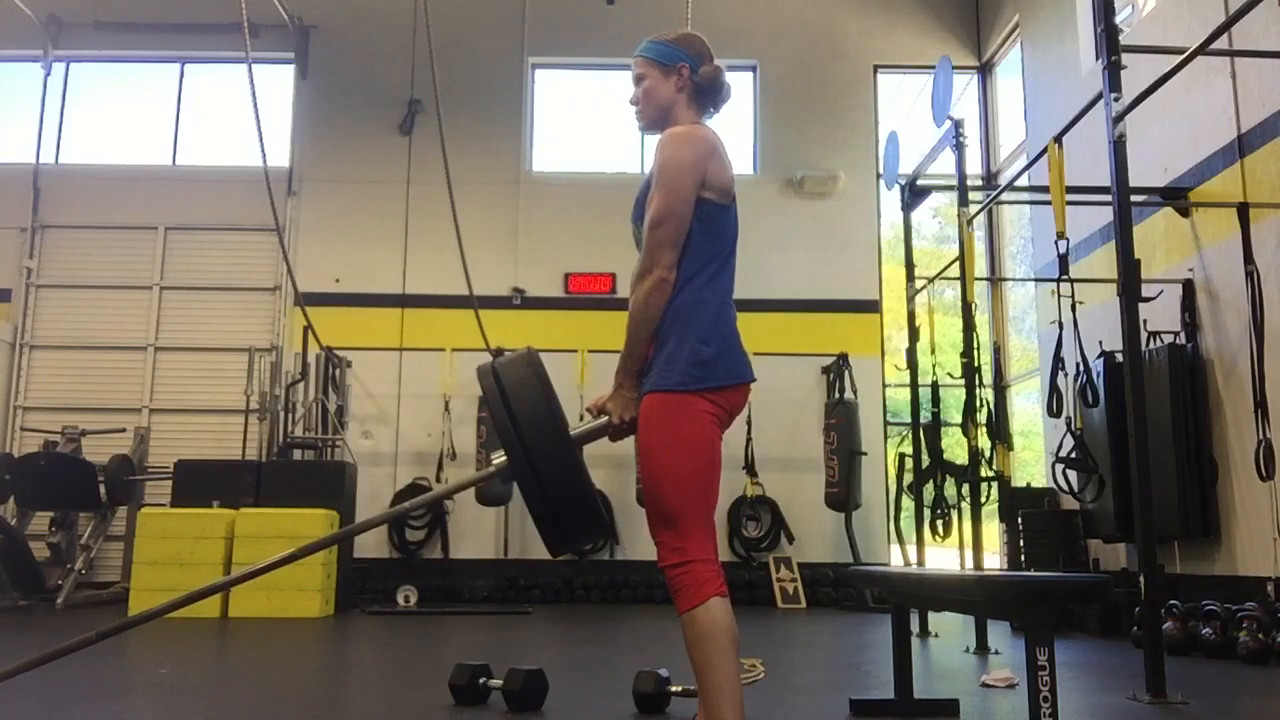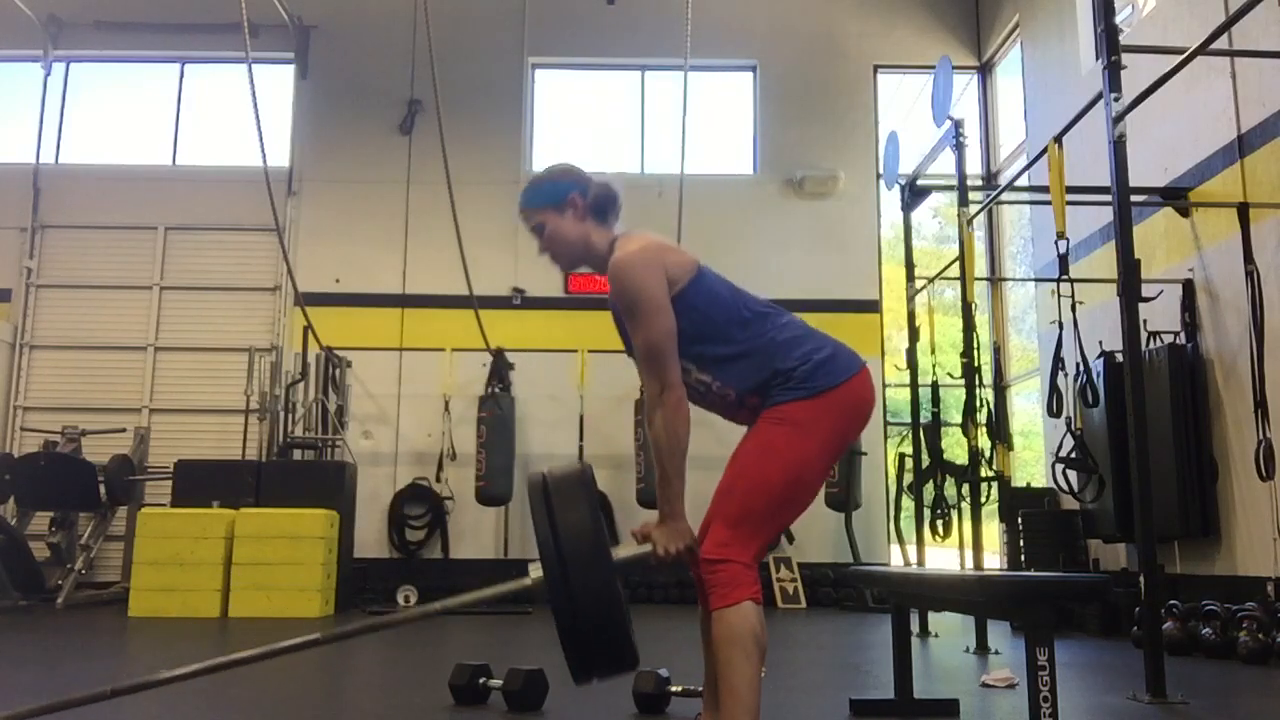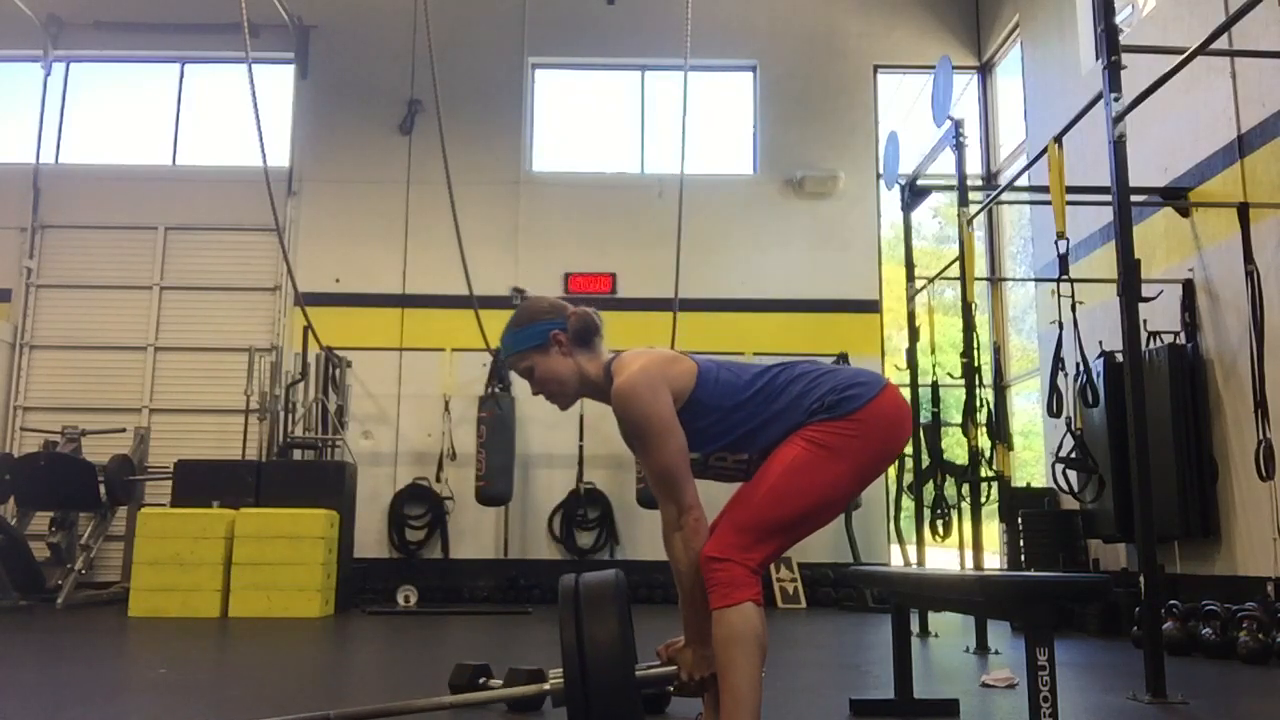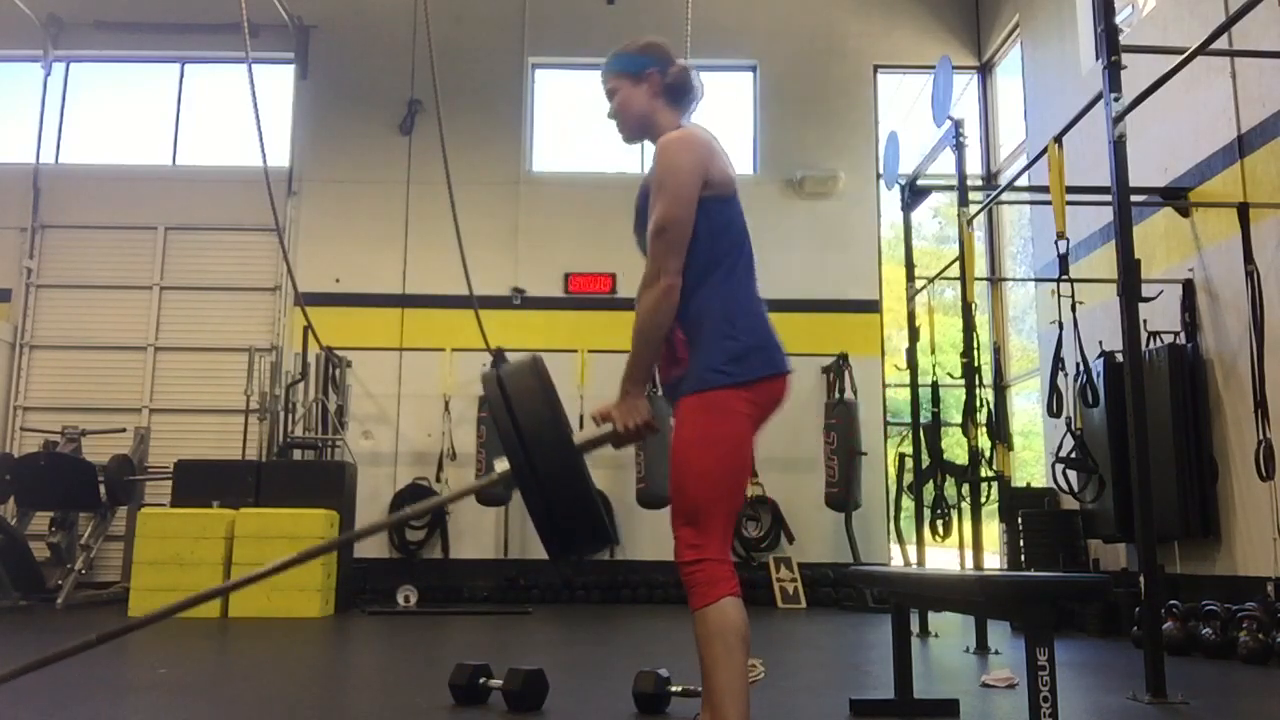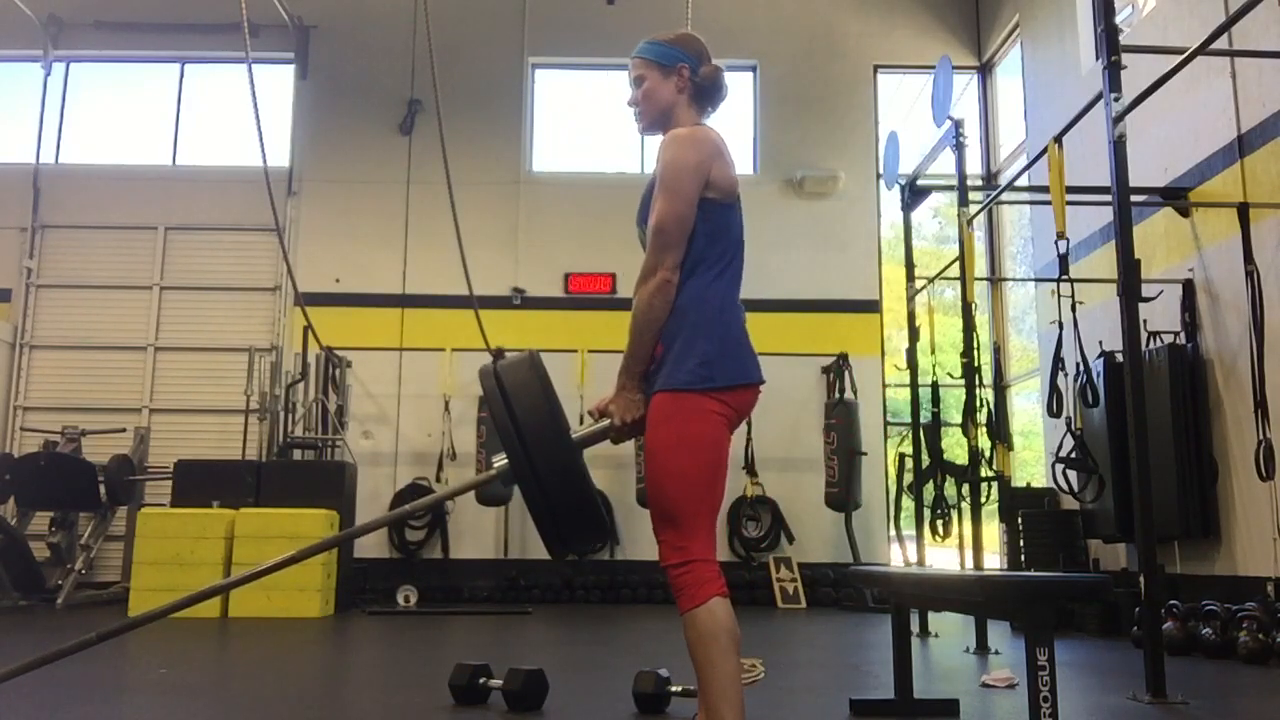
dt=1s
person 1, frame 1
left shoulder: (685, 143)
right shoulder: (695, 152)
left elbow: (657, 274)
left wrist: (623, 386)
right wrist: (636, 387)
left hip: (688, 375)
right hip: (697, 372)
left knee: (688, 560)
right knee: (688, 557)
person 1, frame 2
left shoulder: (632, 260)
right shoulder: (627, 273)
left elbow: (669, 395)
right elbow: (662, 397)
left wrist: (671, 518)
right wrist: (671, 517)
left hip: (821, 390)
right hip: (811, 396)
left knee: (725, 559)
right knee: (717, 558)
person 1, frame 3
left shoulder: (634, 384)
right shoulder: (630, 393)
left elbow: (688, 516)
right elbow: (676, 517)
left wrist: (698, 642)
right wrist: (697, 637)
left hip: (859, 414)
right hip: (850, 418)
left knee: (728, 560)
right knee: (725, 555)
person 1, frame 4
left shoulder: (679, 147)
right shoulder: (684, 155)
left elbow: (663, 281)
right elbow: (673, 282)
left wrist: (631, 393)
right wrist: (640, 392)
left hip: (727, 369)
right hip: (725, 369)
left knee: (703, 556)
right knee: (703, 554)
person 1, frame 5
left shoulder: (688, 143)
right shoulder: (693, 151)
left elbow: (661, 276)
left wrist: (626, 389)
right wrist: (638, 388)
left hip: (699, 374)
right hip: (704, 372)
left knee: (688, 561)
right knee: (688, 558)
